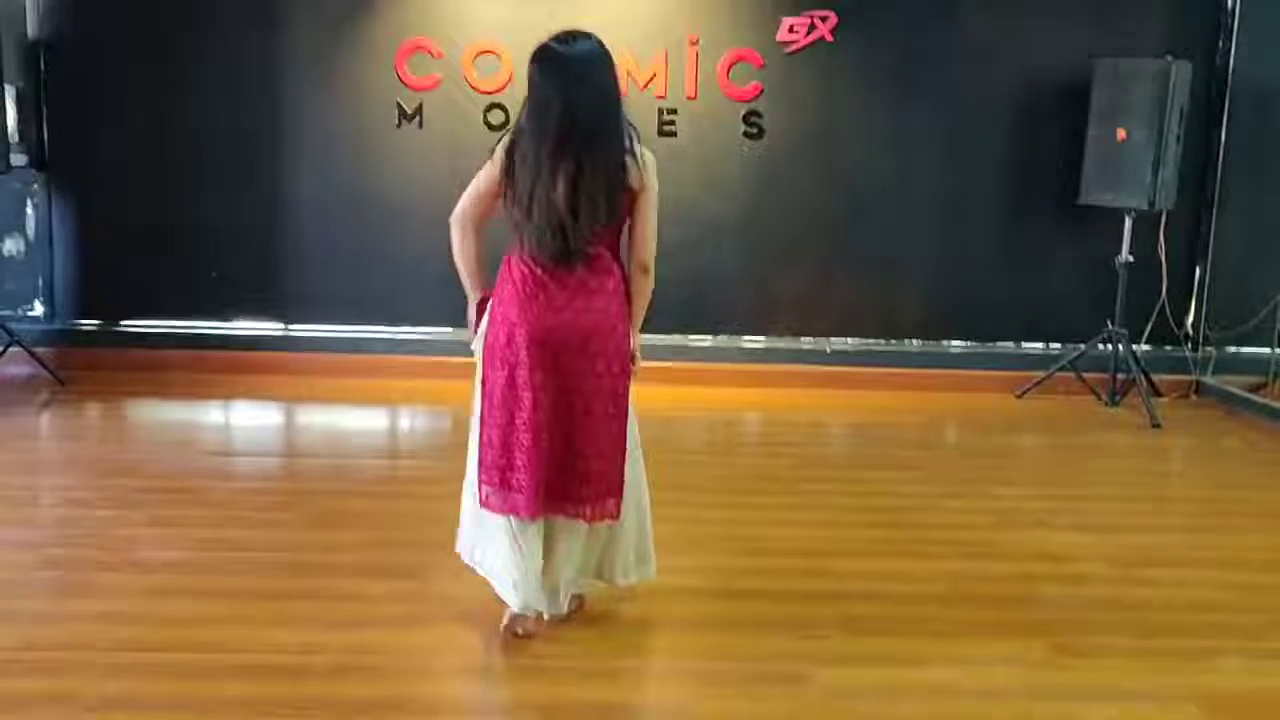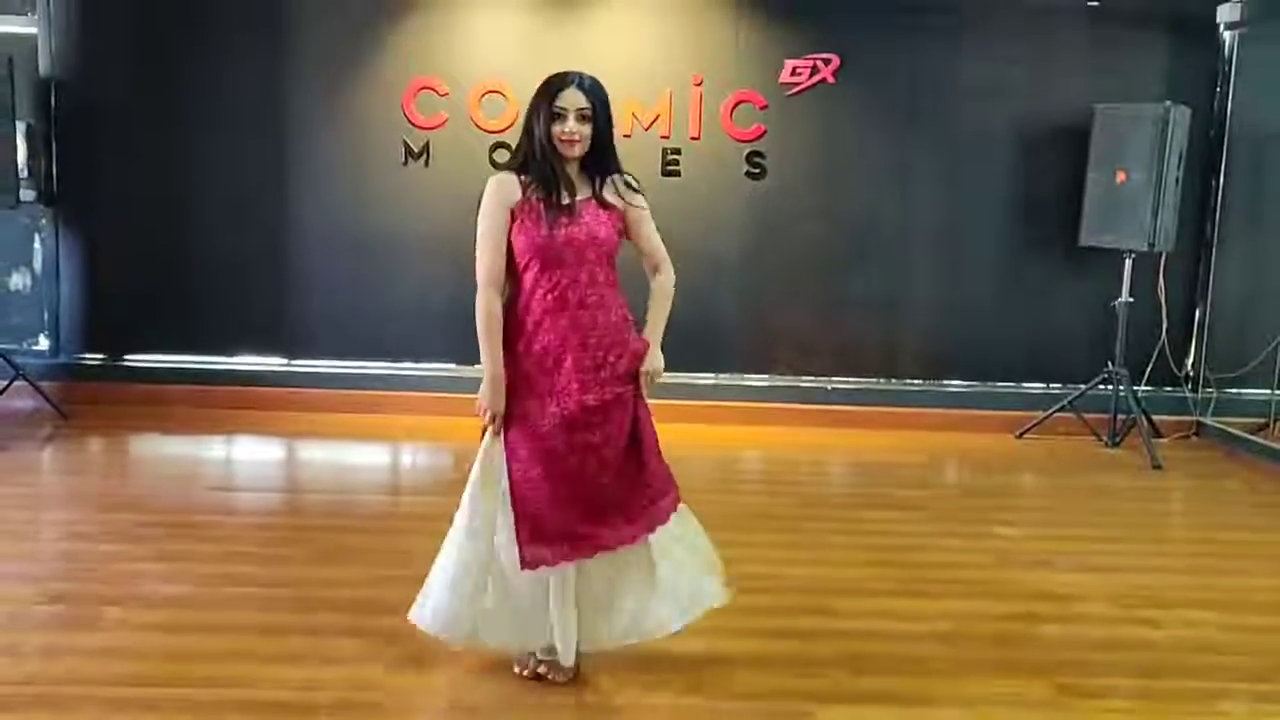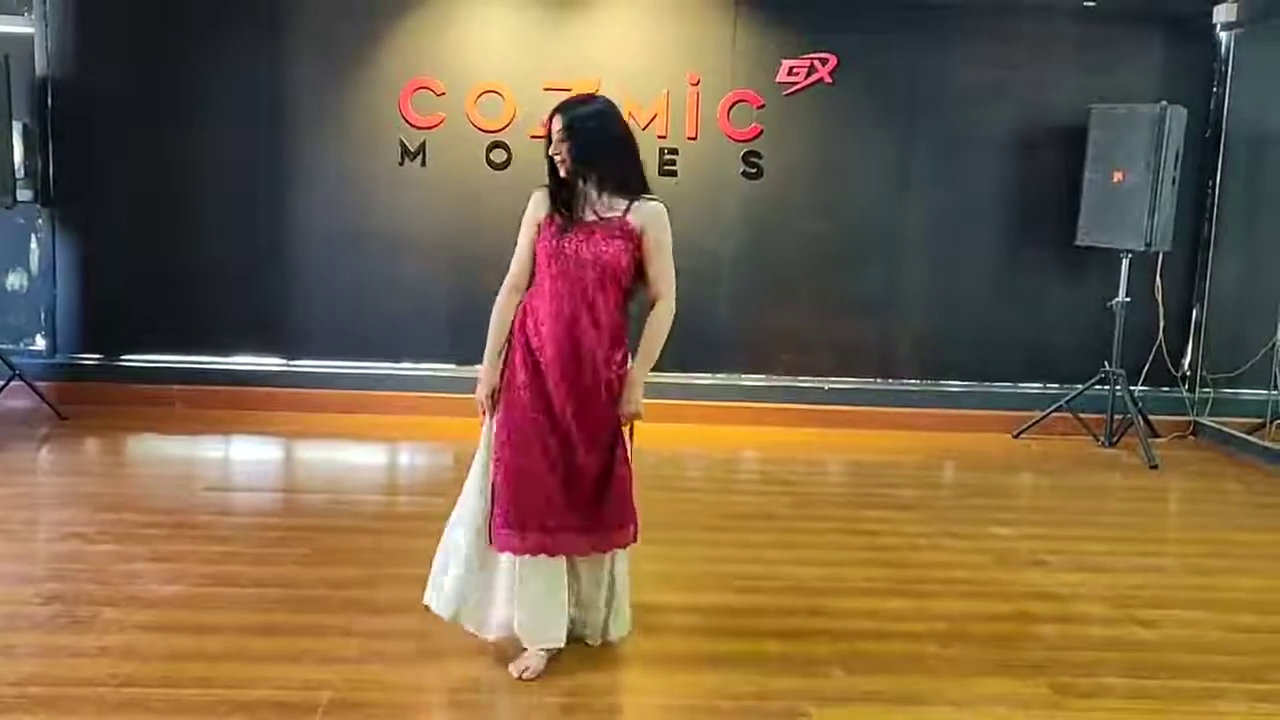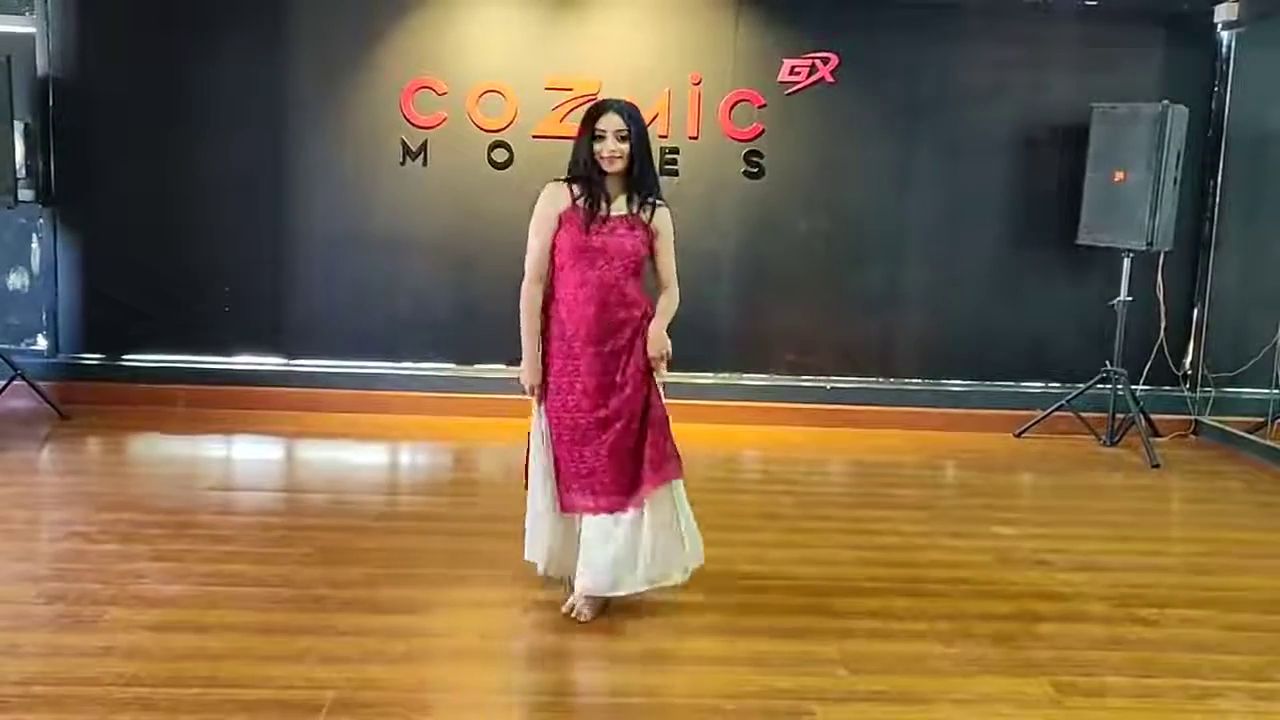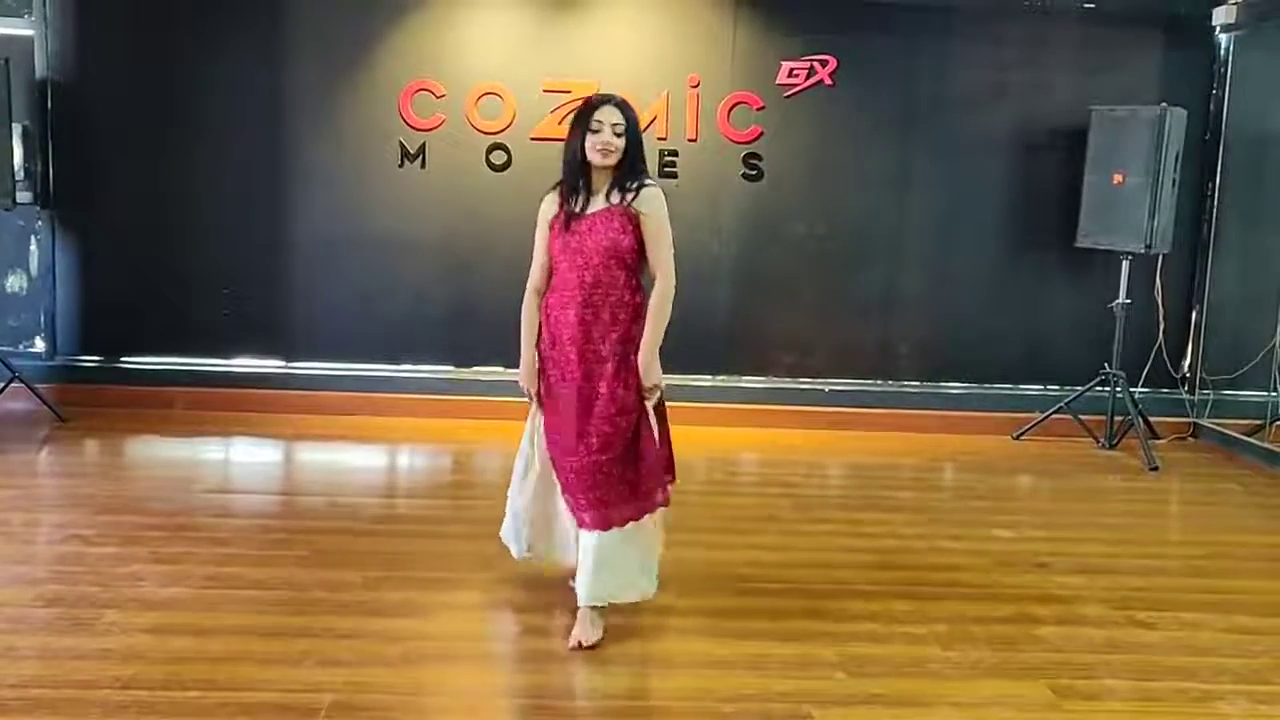
dt=1s
person 1, frame 1
left shoulder: (521, 144)
right shoulder: (633, 159)
left elbow: (463, 221)
right elbow: (643, 262)
left wrist: (478, 298)
right wrist: (630, 331)
left hip: (522, 314)
right hip: (597, 321)
left knee: (519, 454)
right knee: (588, 454)
left ankle: (525, 593)
right ankle: (566, 588)
person 1, frame 2
left shoulder: (618, 192)
right shoulder: (508, 189)
left elbow: (661, 270)
right elbow: (488, 289)
left wrist: (652, 343)
right wrist: (492, 377)
left hip: (608, 369)
right hip: (535, 372)
left knee: (602, 499)
right knee: (534, 502)
left ankle: (571, 636)
right ankle: (534, 634)
person 1, frame 3
left shoulder: (646, 214)
right shoulder: (544, 203)
left elbow: (663, 304)
right elbow: (515, 286)
left wrist: (635, 384)
right wrist: (490, 365)
left hip: (599, 376)
right hip: (532, 370)
left knee: (593, 497)
right knee: (527, 497)
left ankle: (587, 613)
right ankle: (538, 633)
person 1, frame 4
left shoulder: (654, 212)
right shoulder: (558, 197)
left elbow: (668, 287)
right elbow: (533, 279)
left wrist: (658, 327)
right wrist: (530, 354)
left hip: (626, 353)
right hip: (566, 351)
left knee: (618, 463)
right knee: (569, 458)
left ankle: (596, 580)
right ankle: (572, 561)
person 1, frame 5
left shoulder: (643, 198)
right shoulder: (554, 204)
left elbow: (665, 281)
right elbow: (537, 286)
left wrist: (649, 354)
right wrist: (527, 358)
left hip: (618, 354)
right hip: (561, 355)
left knee: (607, 472)
right knee: (571, 465)
left ankle: (592, 601)
right ankle: (592, 561)
